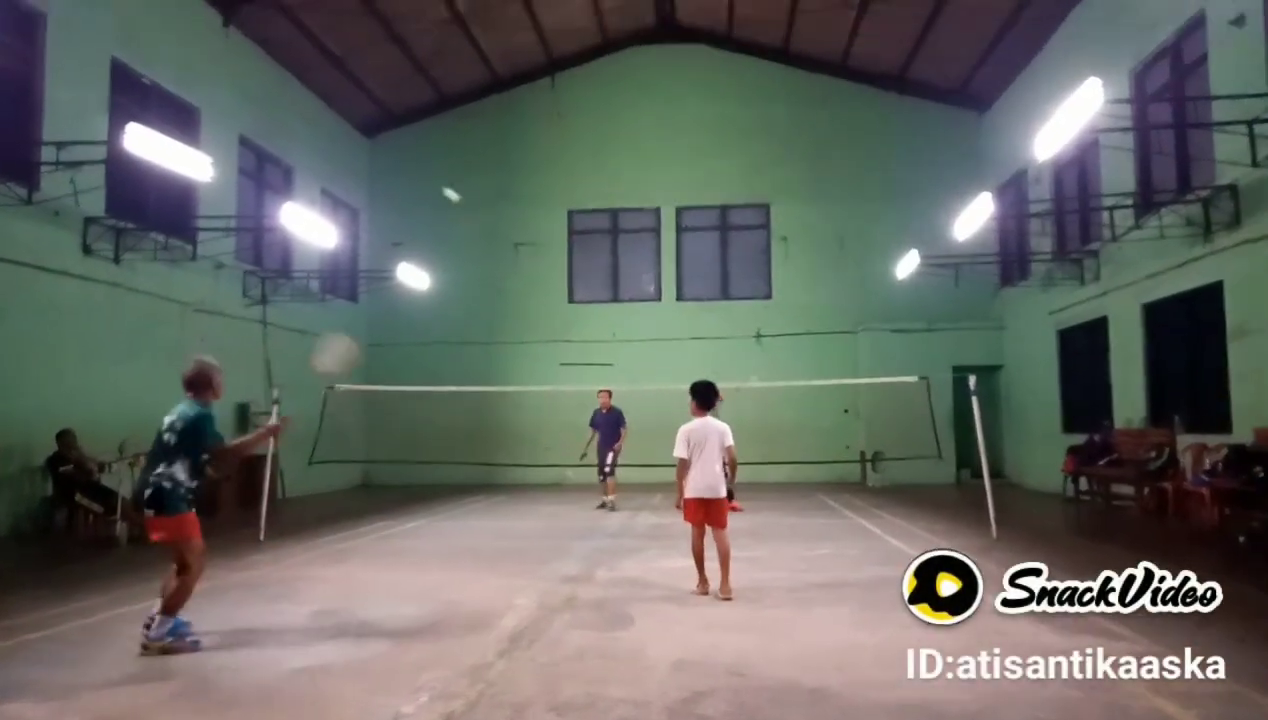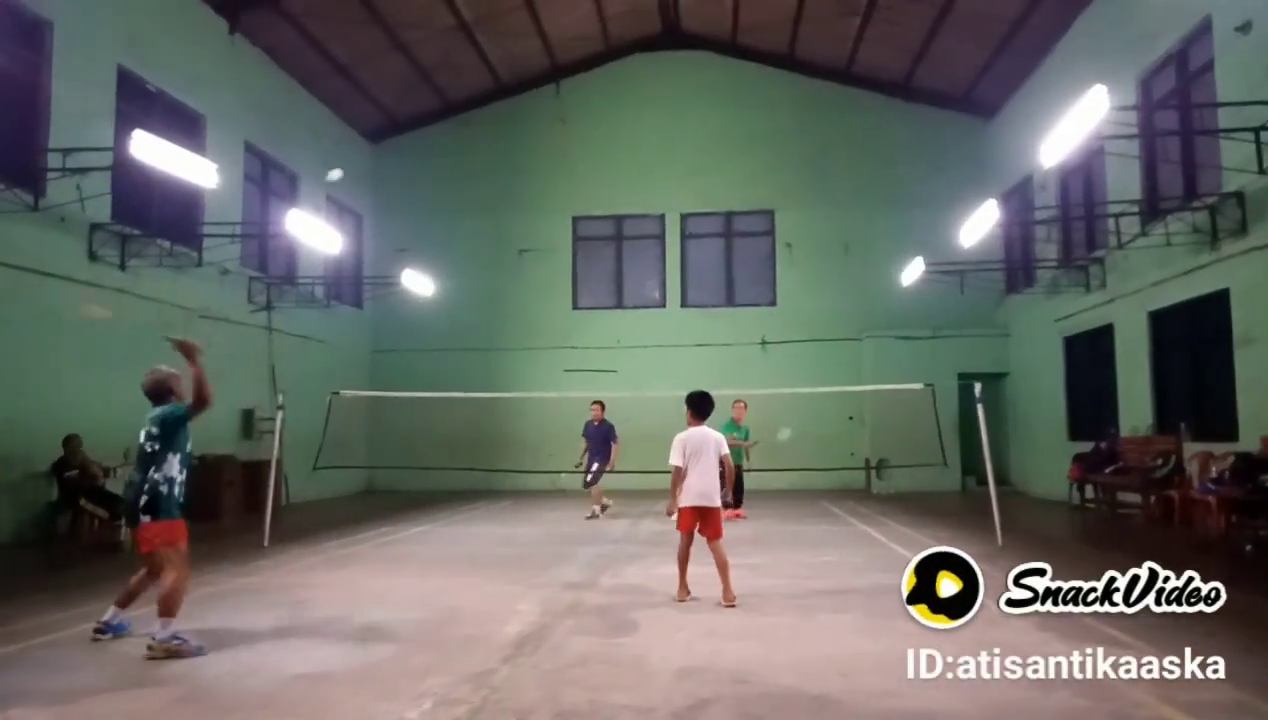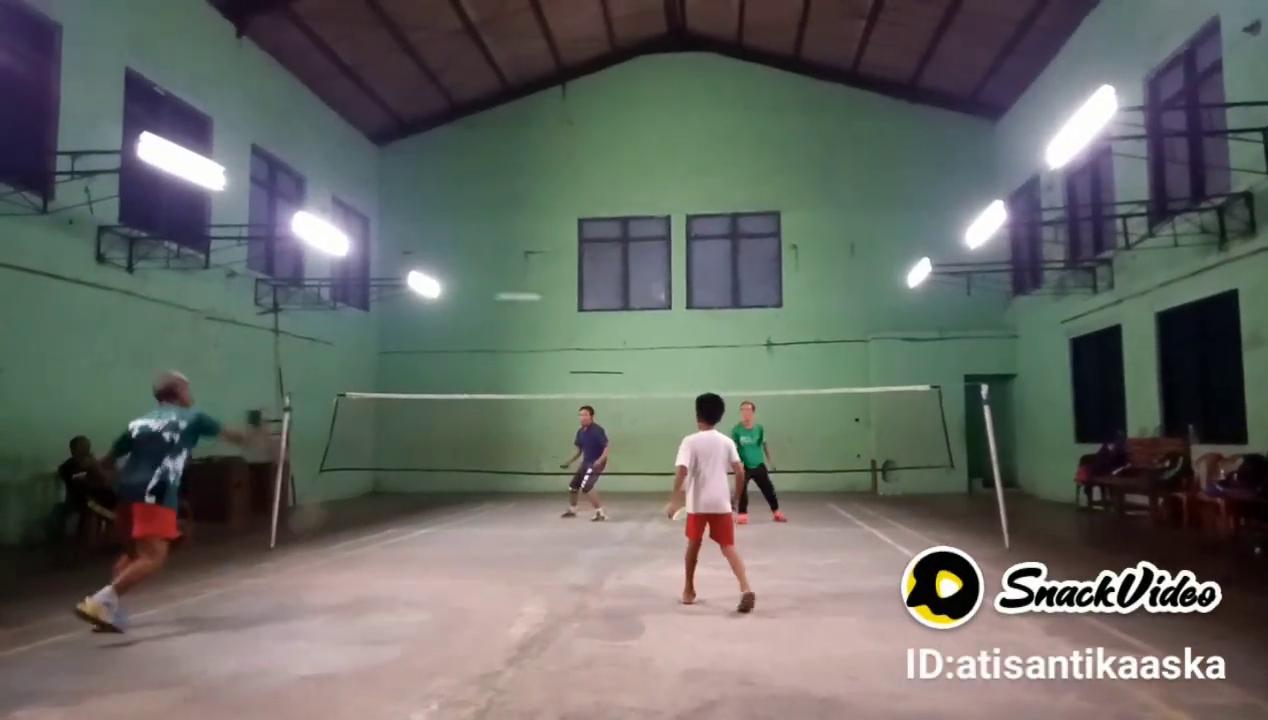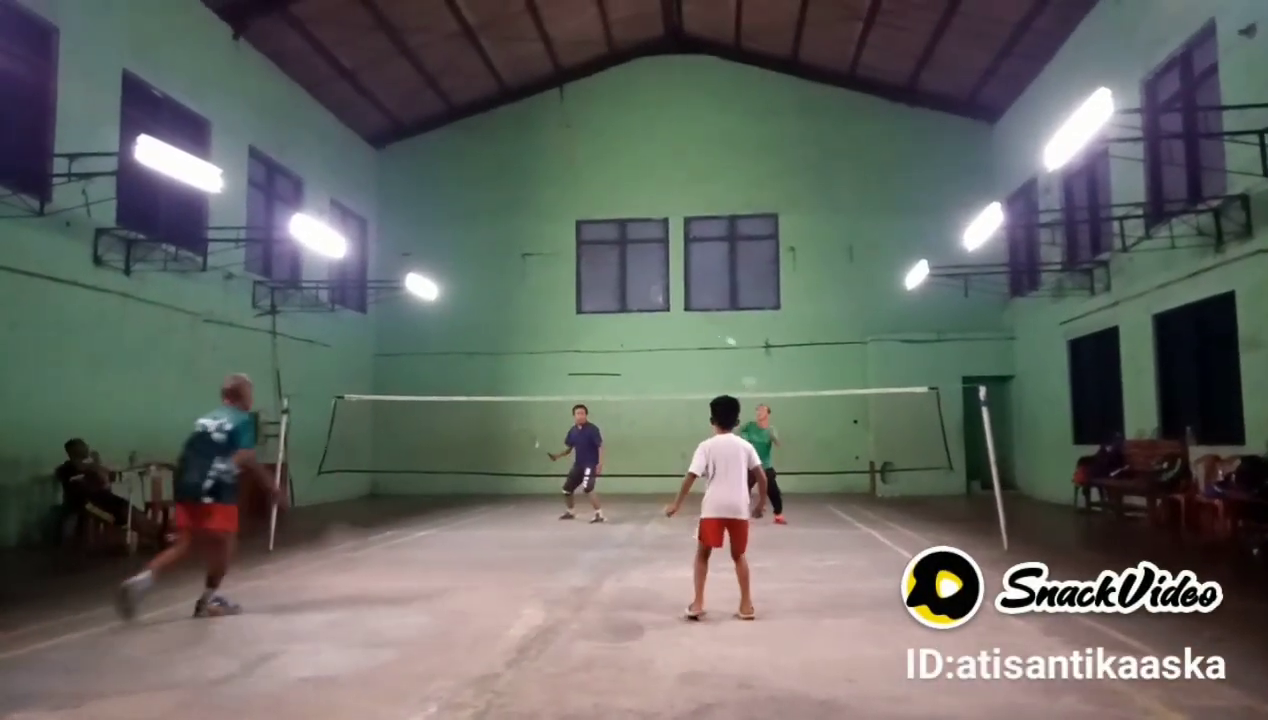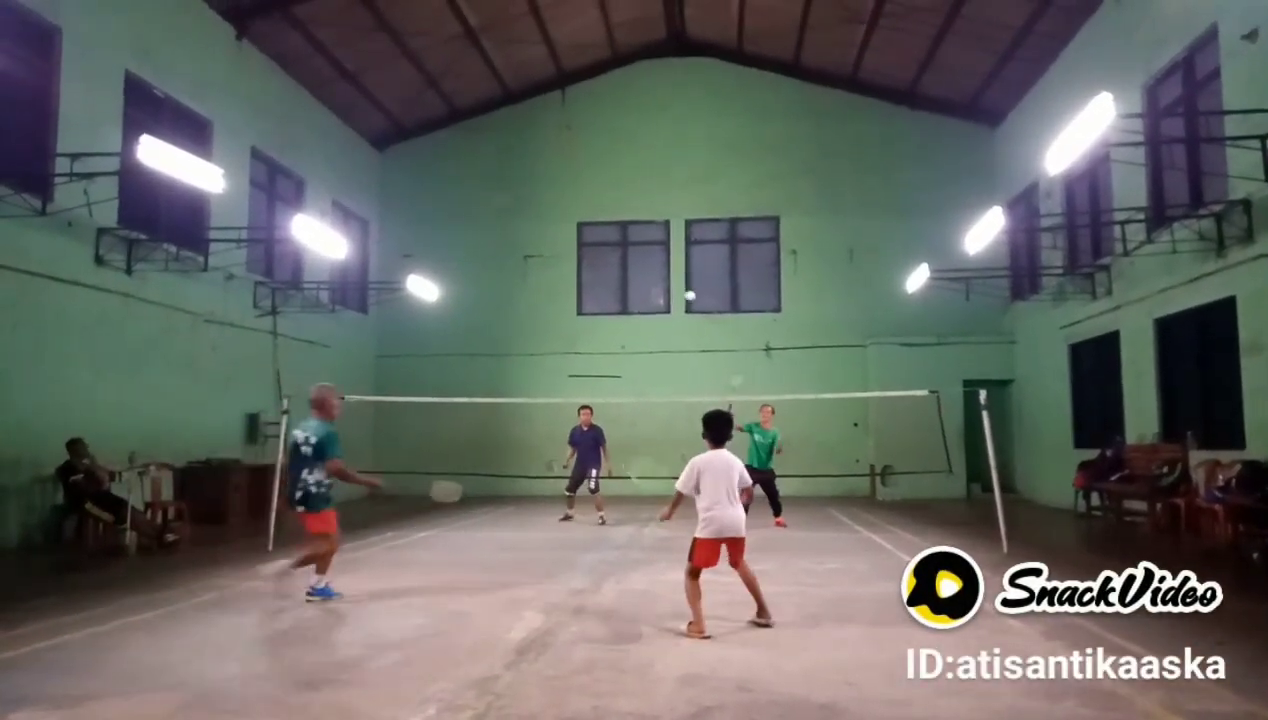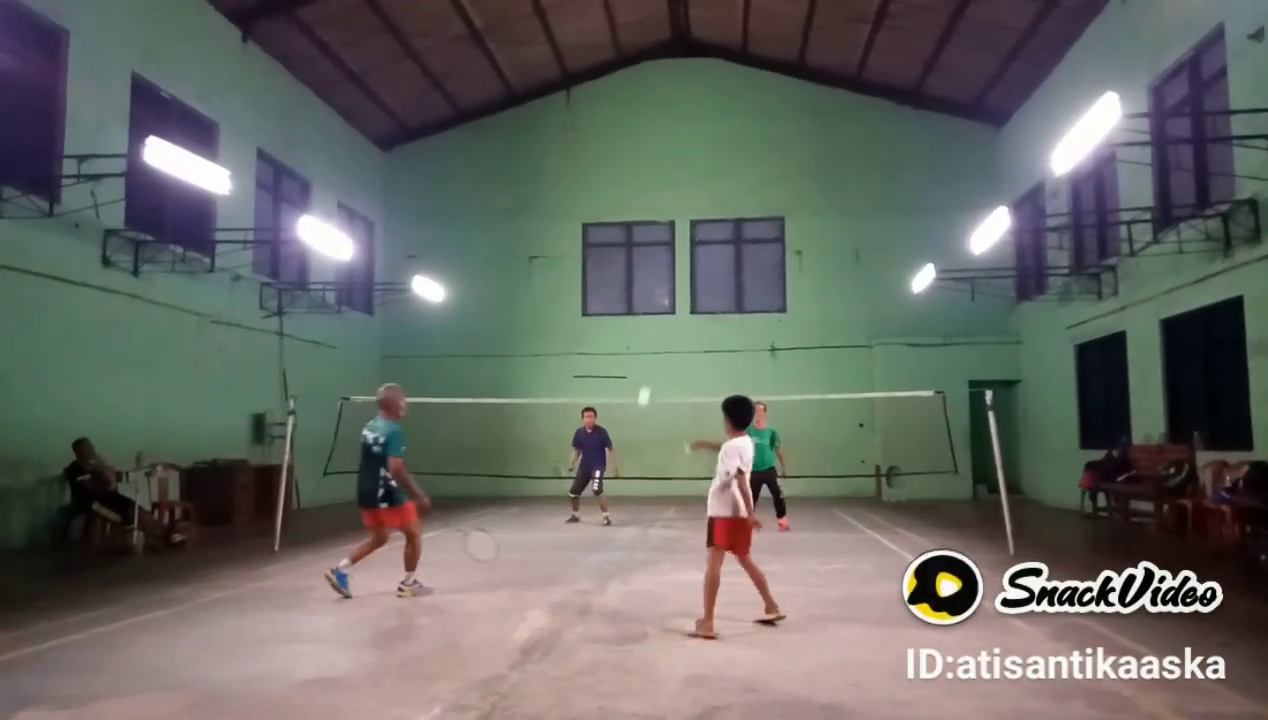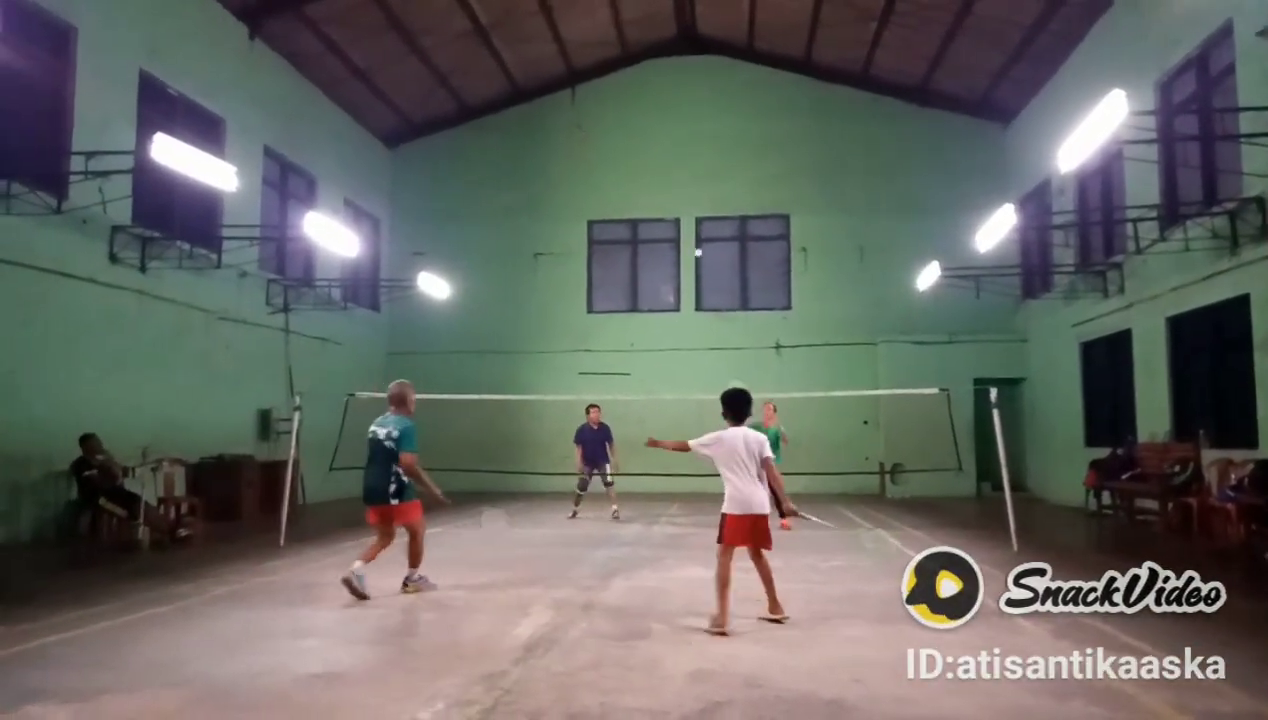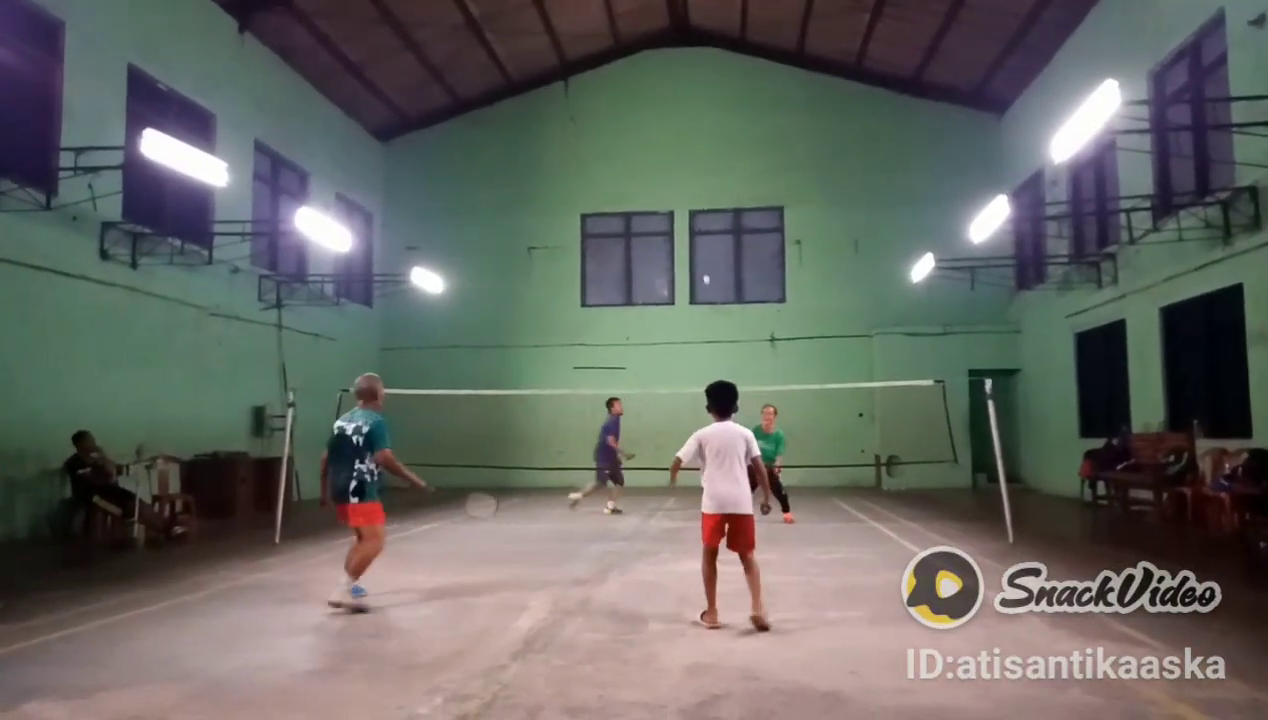
dt=0.4s
person 1, frame 1
left shoulder: (183, 411)
right shoulder: (199, 415)
right elbow: (222, 453)
right wrist: (264, 433)
left hip: (160, 495)
right hip: (169, 499)
left knee: (187, 561)
right knee: (192, 566)
left ankle: (159, 617)
right ankle: (158, 634)
person 1, frame 2
left shoulder: (160, 419)
right shoulder: (166, 416)
right elbow: (203, 402)
right wrist: (194, 361)
left hip: (148, 504)
right hip: (158, 506)
left knee: (155, 568)
right knee: (176, 569)
left ankle: (110, 622)
right ankle: (165, 637)
person 1, frame 3
left shoulder: (140, 422)
right shoulder: (192, 418)
left elbow: (108, 459)
right elbow: (230, 435)
left hip: (127, 489)
right hip: (155, 494)
left knee: (134, 554)
right knee: (152, 559)
left ankle: (108, 610)
right ankle: (100, 602)
person 1, frame 4
left shoulder: (205, 420)
right shoulder: (243, 421)
left elbow: (185, 457)
right elbow: (245, 460)
right wrist: (271, 487)
left hip: (187, 489)
right hip: (215, 493)
left knee: (183, 545)
right knee: (223, 547)
left ankle: (139, 583)
right ankle: (209, 599)
person 1, frame 5
left shoulder: (301, 428)
right shoulder: (325, 433)
left elbow: (291, 461)
right elbow: (334, 469)
right wrist: (365, 481)
left hip: (300, 494)
right hip: (313, 497)
left knee: (331, 540)
right knee: (328, 545)
left ankle: (318, 586)
right ankle: (286, 568)
person 1, frame 6
left shoulder: (371, 427)
right shoulder: (393, 431)
right elbow: (396, 468)
right wrist: (418, 495)
left hip: (367, 494)
right hip: (389, 495)
left knee: (379, 538)
right knee: (414, 533)
left ankle: (340, 570)
right ankle: (408, 583)
person 1, frame 7
left shoulder: (376, 424)
right shoulder: (405, 426)
right elbow: (408, 463)
right wrist: (432, 488)
left hip: (372, 490)
right hip: (396, 491)
left knee: (384, 537)
right knee: (417, 531)
left ankle: (355, 572)
right ankle: (413, 579)
person 1, frame 8
left shoulder: (341, 421)
right shoulder: (375, 422)
left elbow: (326, 459)
right elbow: (386, 459)
left wrist: (325, 489)
right wrist: (414, 480)
left hip: (341, 489)
right hip: (361, 491)
left knee: (363, 537)
right knee: (374, 542)
left ankle: (347, 586)
right ankle: (344, 590)
person 2, frame 1
left shoulder: (686, 430)
right shoulder: (723, 428)
left elbow: (682, 464)
right elbow: (732, 458)
left wrist: (680, 493)
right wrist: (731, 478)
left hip: (694, 490)
right hip: (717, 489)
left knee: (697, 534)
right knee: (720, 534)
left ankle: (702, 581)
right ankle: (724, 584)
person 2, frame 2
left shoulder: (682, 438)
right shoulder: (718, 437)
left elbow: (677, 471)
right elbow: (730, 466)
left wrist: (672, 499)
right wrist: (727, 491)
left hip: (688, 498)
right hip: (712, 498)
left knee: (685, 542)
right knee: (716, 544)
left ankle: (682, 588)
right ankle: (727, 592)
person 2, frame 3
left shoulder: (690, 441)
right shoulder: (727, 442)
left elbow: (682, 470)
right elbow: (740, 472)
left wrist: (675, 500)
right wrist: (735, 496)
left hip: (697, 503)
right hip: (721, 503)
left knee: (693, 546)
right knee: (729, 548)
left ankle: (689, 591)
right ankle: (745, 587)
person 2, frame 4
left shoulder: (706, 446)
right shoulder: (745, 446)
left elbow: (691, 477)
right elbow: (762, 477)
left wrist: (677, 503)
right wrist: (761, 503)
left hip: (713, 508)
right hip: (739, 508)
left knee: (703, 554)
right knee: (739, 556)
left ankle: (698, 603)
right ankle: (746, 605)
person 2, frame 5
left shoulder: (697, 462)
right shoulder: (735, 462)
left elbow: (680, 493)
right elbow: (748, 492)
left wrist: (669, 511)
left hip: (710, 525)
right hip: (736, 523)
left knee: (692, 573)
right knee: (740, 565)
left ankle: (698, 624)
right ankle: (762, 612)
person 2, frame 6
left shoulder: (732, 447)
right shoulder: (745, 442)
left elbow: (741, 480)
left wrist: (750, 512)
right wrist: (709, 445)
left hip: (725, 511)
right hip: (741, 512)
left knee: (714, 561)
right knee: (745, 559)
left ankle: (707, 622)
right ankle: (771, 608)
person 2, frame 7
left shoulder: (718, 439)
right shoulder: (760, 438)
left elbow: (685, 446)
right elbow: (770, 470)
left wrist: (659, 443)
right wrist: (785, 501)
left hip: (736, 505)
right hip: (760, 505)
left knee: (724, 556)
right knee: (758, 555)
left ankle: (722, 617)
right ankle: (775, 607)
person 2, frame 8
left shoulder: (702, 435)
right shoulder: (746, 434)
left elbow: (677, 462)
right elbow: (760, 469)
left wrist: (672, 479)
right wrist: (766, 497)
left hip: (714, 502)
right hip: (741, 502)
left knee: (709, 556)
right knee: (747, 556)
left ankle: (711, 613)
right ankle: (758, 608)
